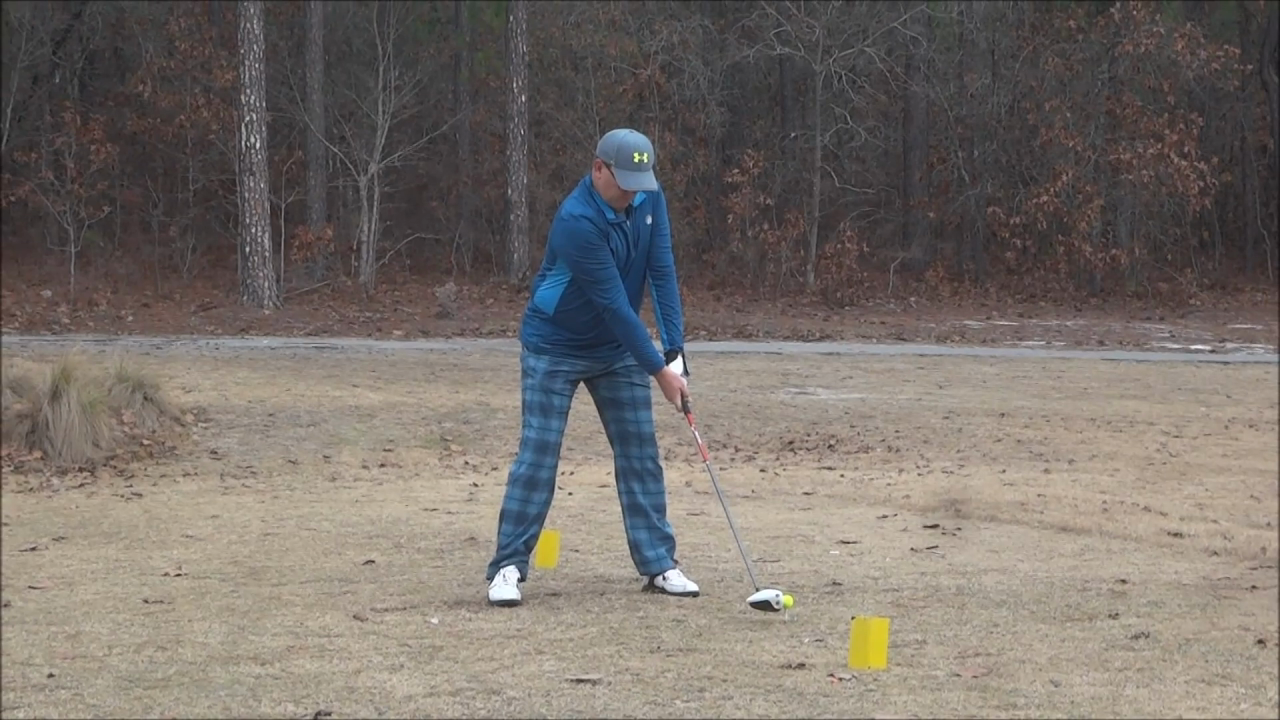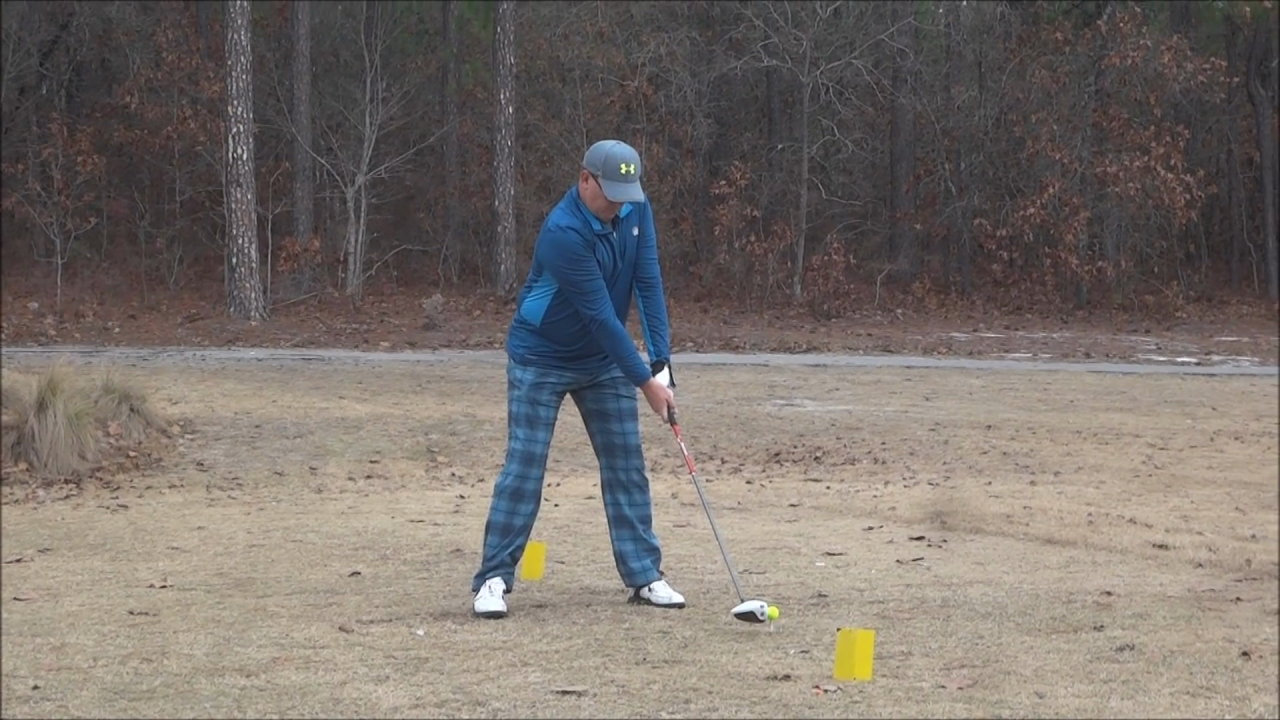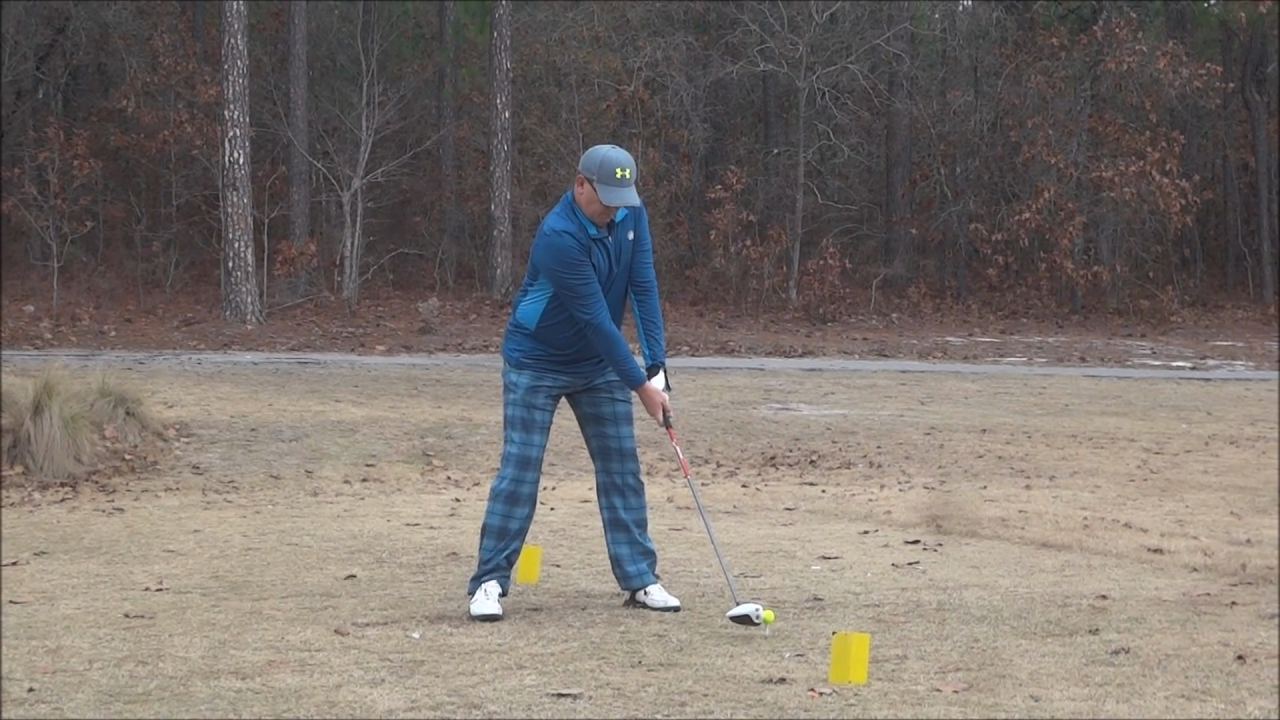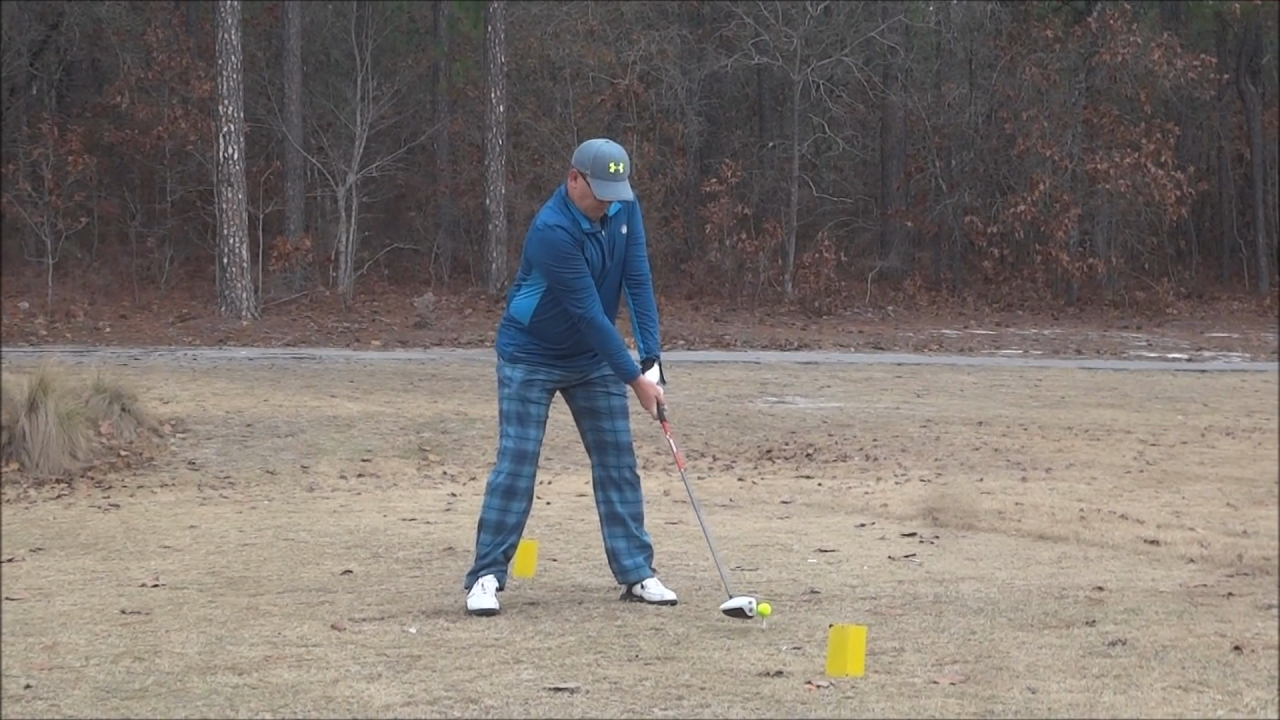
dt=1s
person 1, frame 1
left shoulder: (649, 199)
right shoulder: (576, 221)
left elbow: (662, 273)
right elbow: (612, 303)
left wrist: (675, 350)
right wrist: (658, 369)
left hip: (618, 348)
right hip: (554, 348)
left knee: (640, 454)
right knee: (537, 455)
left ankle: (658, 564)
right ankle: (508, 567)
person 1, frame 2
left shoulder: (636, 209)
right shoulder: (563, 232)
left elbow: (648, 284)
right elbow: (600, 314)
left wrist: (661, 361)
right wrist: (645, 380)
left hip: (604, 358)
right hip: (540, 359)
left knee: (627, 466)
right knee: (524, 467)
left ankle: (644, 575)
right ankle: (493, 578)
person 1, frame 3
left shoulder: (631, 214)
right shoulder: (559, 236)
left elbow: (644, 288)
right elbow: (595, 318)
left wrist: (657, 365)
right wrist: (641, 384)
left hip: (599, 362)
right hip: (537, 362)
left knee: (622, 469)
right knee: (520, 470)
left ankle: (640, 579)
right ankle: (489, 582)
person 1, frame 4
left shoulder: (624, 208)
right shoulder: (552, 230)
left elbow: (638, 282)
right elbow: (588, 313)
left wrist: (651, 357)
right wrist: (635, 378)
left hip: (594, 356)
right hip: (530, 356)
left knee: (618, 462)
right knee: (516, 463)
left ankle: (636, 573)
right ankle: (486, 576)
